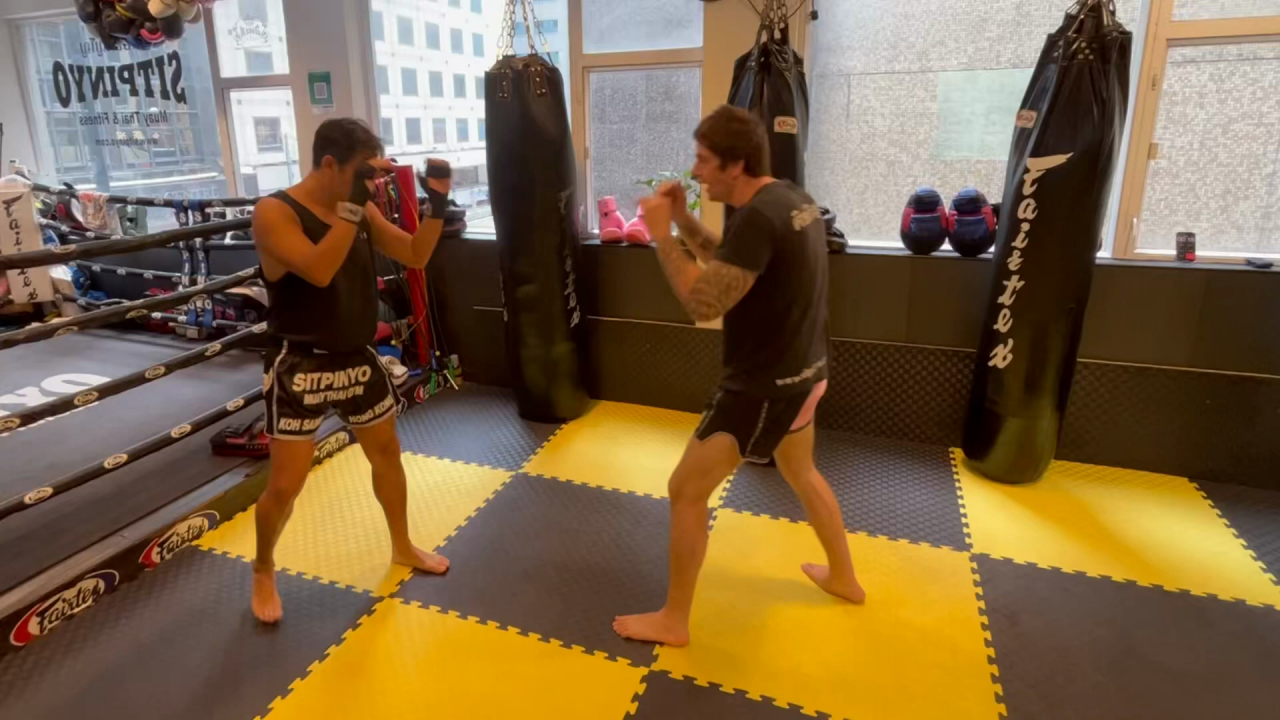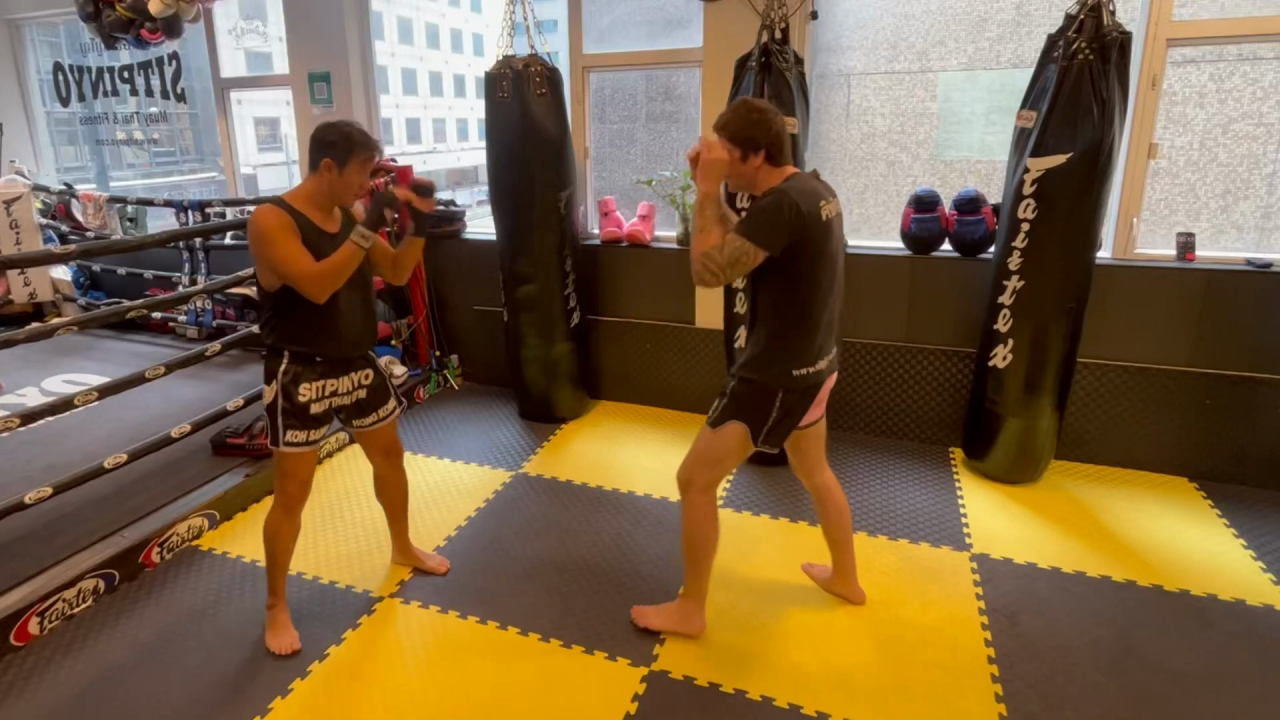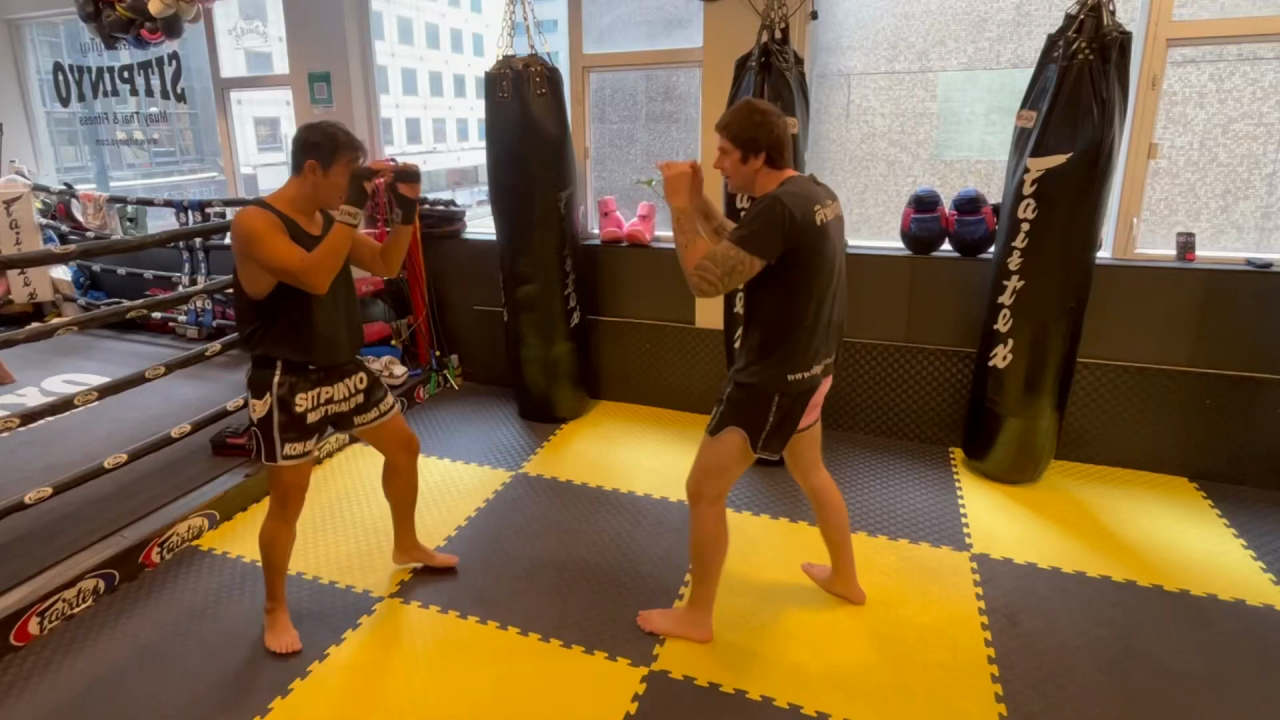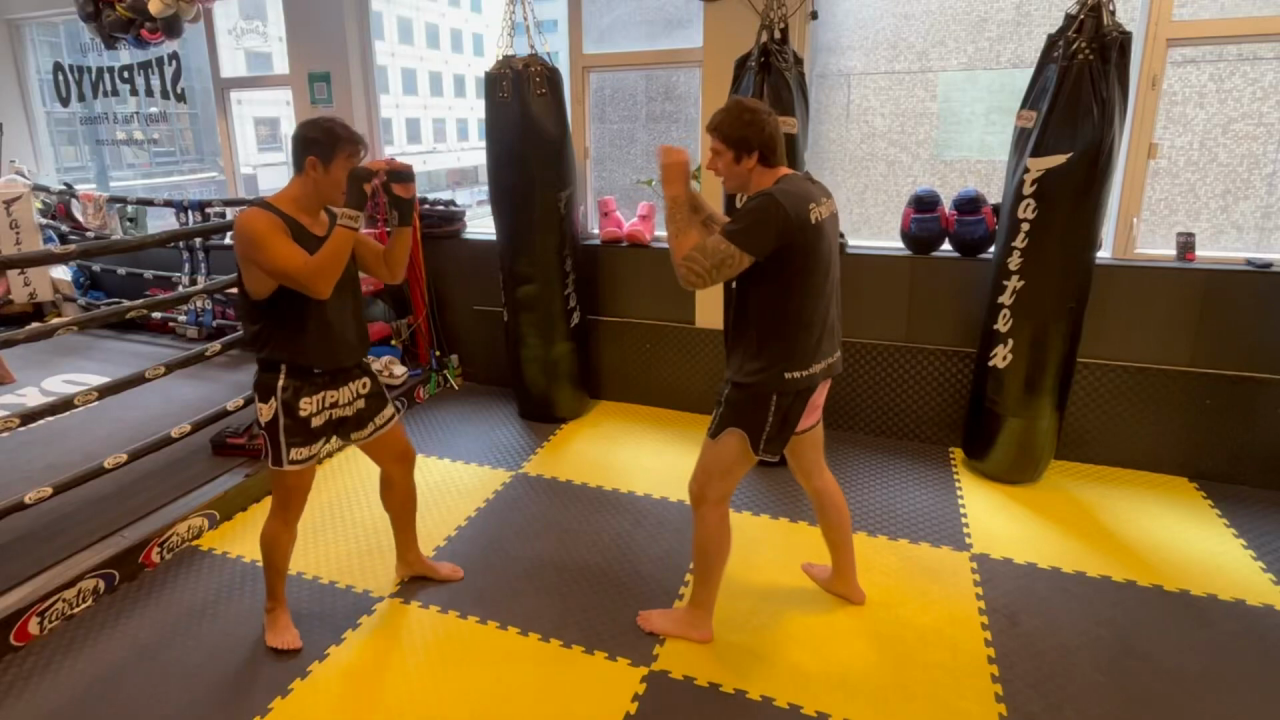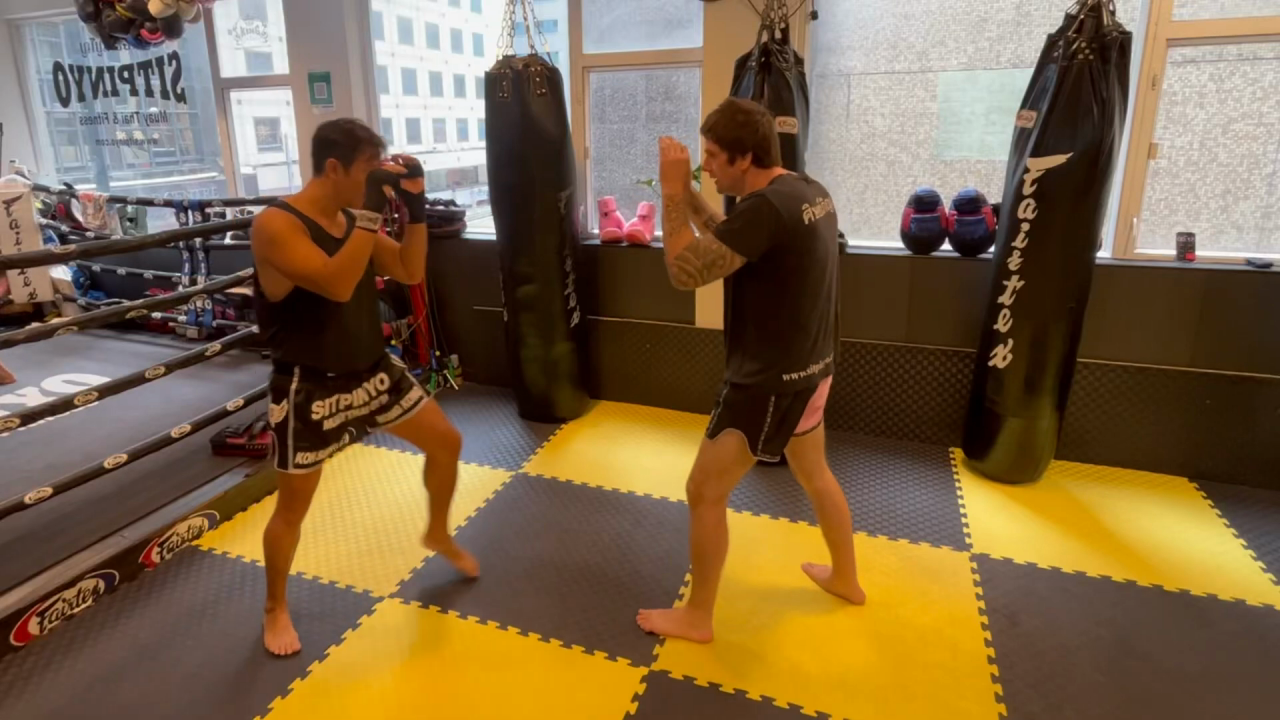
dt=0.2s
person 1, frame 1
left shoulder: (758, 218)
right shoulder: (792, 199)
left elbow: (703, 301)
right elbow: (727, 262)
left wrist: (662, 235)
right wrist: (683, 220)
left hip: (761, 387)
right hip: (802, 372)
left knee: (685, 491)
right knee: (802, 473)
left ankle: (673, 619)
right ankle: (844, 578)
person 1, frame 2
left shoulder: (782, 203)
right shoulder: (815, 190)
left elbow: (709, 269)
right elbow: (741, 243)
left wrist: (705, 190)
right wrist: (712, 192)
left hip: (775, 376)
right hip: (813, 366)
left knee: (695, 479)
right knee: (815, 471)
left ankle: (689, 609)
right ankle: (846, 578)
person 1, frame 3
left shoulder: (778, 209)
right shoulder: (816, 194)
left elbow: (705, 279)
right elbow: (737, 248)
left wrist: (677, 205)
right wrist: (696, 202)
left hip: (771, 381)
right hip: (807, 369)
left knee: (704, 491)
right knee: (811, 473)
left ankle: (696, 616)
right ankle: (845, 578)
person 1, frame 4
left shoulder: (772, 206)
right shoulder: (812, 192)
left elbow: (694, 272)
right elbow: (731, 242)
left wrist: (673, 195)
right wrist: (689, 195)
left hip: (769, 381)
right hip: (809, 369)
left knee: (707, 493)
right knee: (814, 474)
left ankle: (697, 616)
right ankle: (845, 578)
person 1, frame 5
left shoulder: (766, 207)
right shoulder: (810, 192)
left elbow: (686, 271)
right elbow: (725, 241)
left wrist: (672, 192)
right wrist: (689, 193)
left hip: (767, 382)
right hip: (809, 370)
left knee: (704, 492)
right knee: (815, 475)
left ankle: (696, 616)
right ankle: (846, 578)
person 2, frame 1
left shoulder: (360, 207)
right shoulder: (275, 213)
left elbow: (415, 255)
right elbow: (318, 269)
left wrist: (436, 203)
right wrist: (354, 208)
left hip: (358, 358)
right hip: (299, 365)
left knee: (387, 453)
right knee: (285, 484)
left ankle: (403, 546)
right ankle: (263, 572)
person 2, frame 2
left shoulder: (348, 215)
right shoulder: (271, 220)
left elbow: (399, 273)
right elbow: (317, 287)
left wrist: (416, 221)
right wrist: (367, 227)
left hip: (357, 364)
right hip: (299, 375)
left knee: (390, 454)
right knee: (291, 495)
left ankle: (402, 547)
right ankle: (276, 606)
person 2, frame 3
left shoulder: (328, 217)
right shoulder: (254, 223)
left elbow: (386, 264)
right elbow: (316, 277)
left wrist: (406, 207)
right wrist: (354, 206)
left hip: (345, 370)
right hip: (287, 385)
left knee: (404, 446)
right knee: (287, 503)
left ankle: (408, 545)
right ankle: (276, 609)
person 2, frame 4
left shoulder: (334, 219)
right shoulder: (257, 225)
left elbow: (392, 271)
right elbow: (317, 283)
left wrist: (404, 209)
right wrist: (354, 208)
left hip: (351, 374)
right hip: (295, 387)
left knee: (399, 462)
right knee: (289, 506)
left ankle: (409, 556)
right ankle: (275, 608)
person 2, frame 5
left shoulder: (350, 217)
right shoulder: (275, 226)
left elbow: (412, 271)
right elbow: (338, 285)
left wrist: (413, 204)
right wrist: (370, 209)
left hip: (371, 369)
right hip: (310, 388)
left knee: (446, 441)
right knee: (293, 510)
left ankle: (439, 534)
right ankle: (275, 607)
